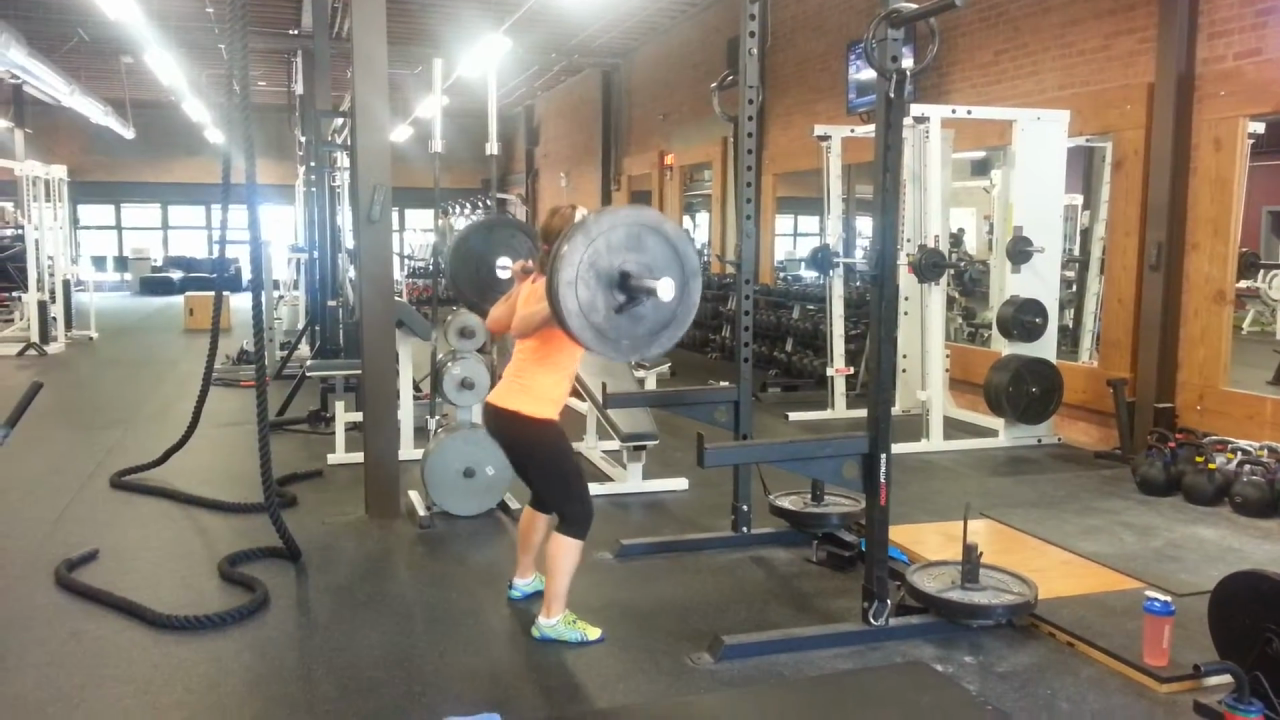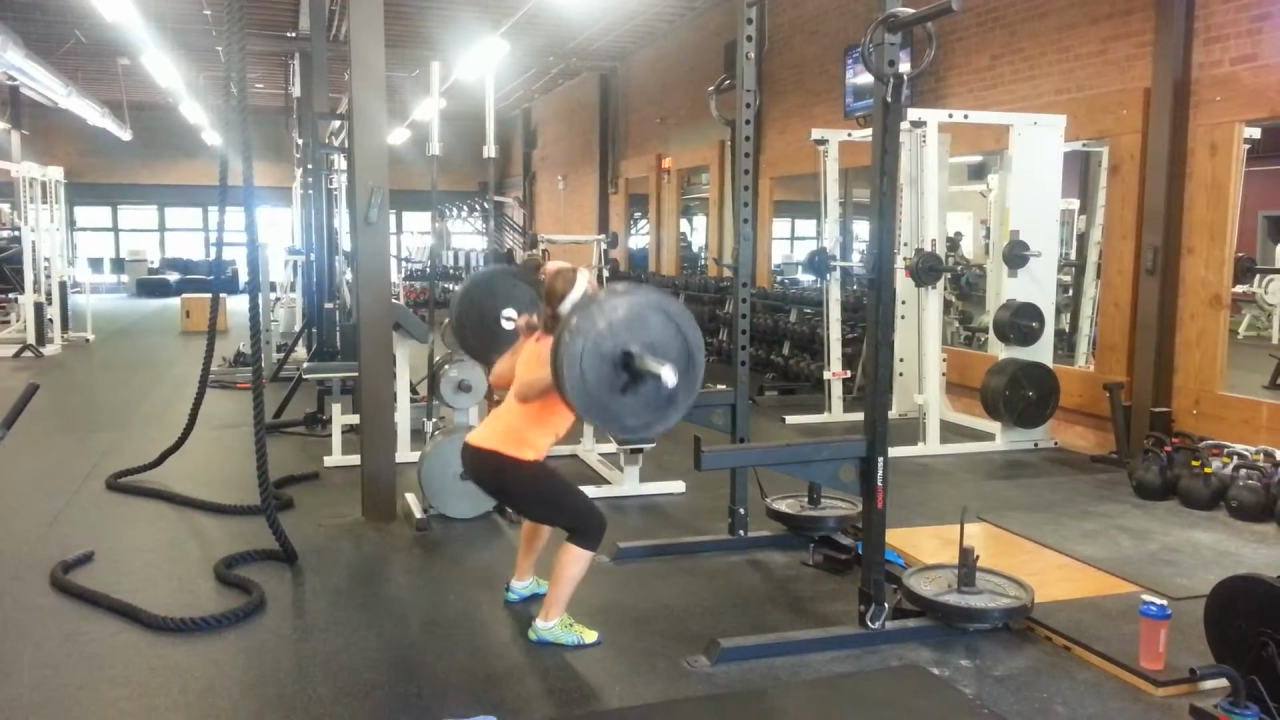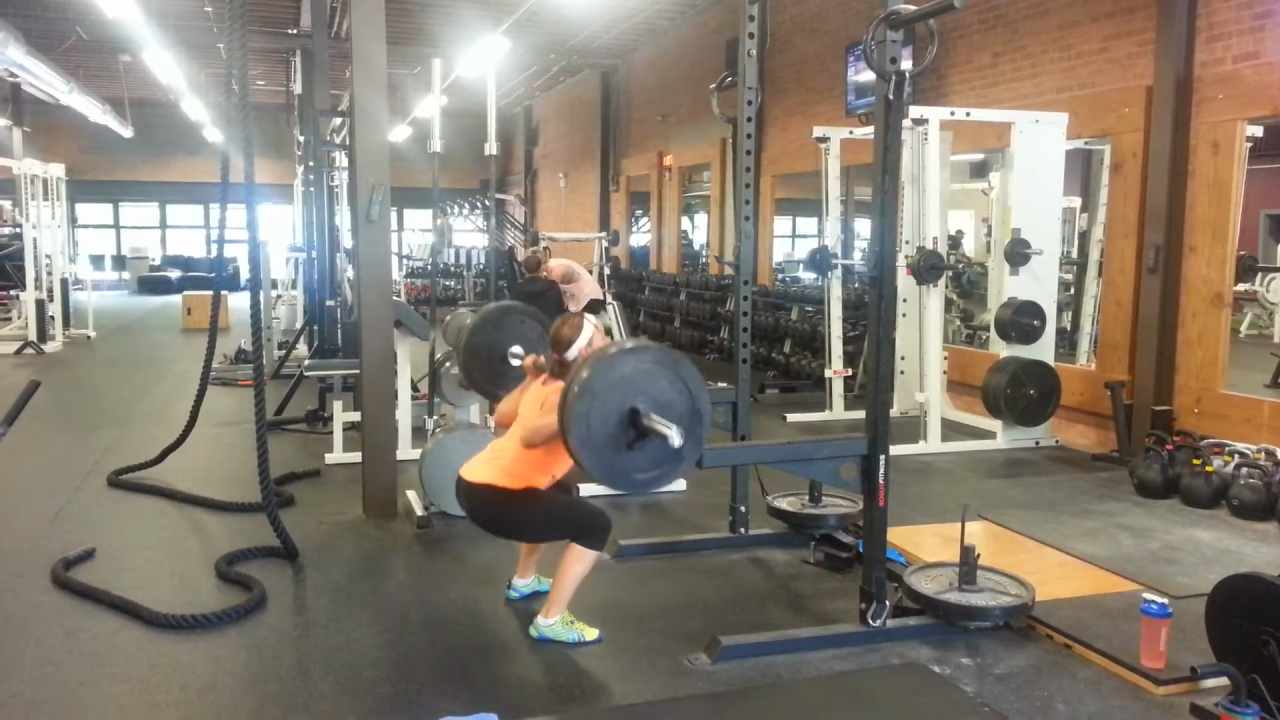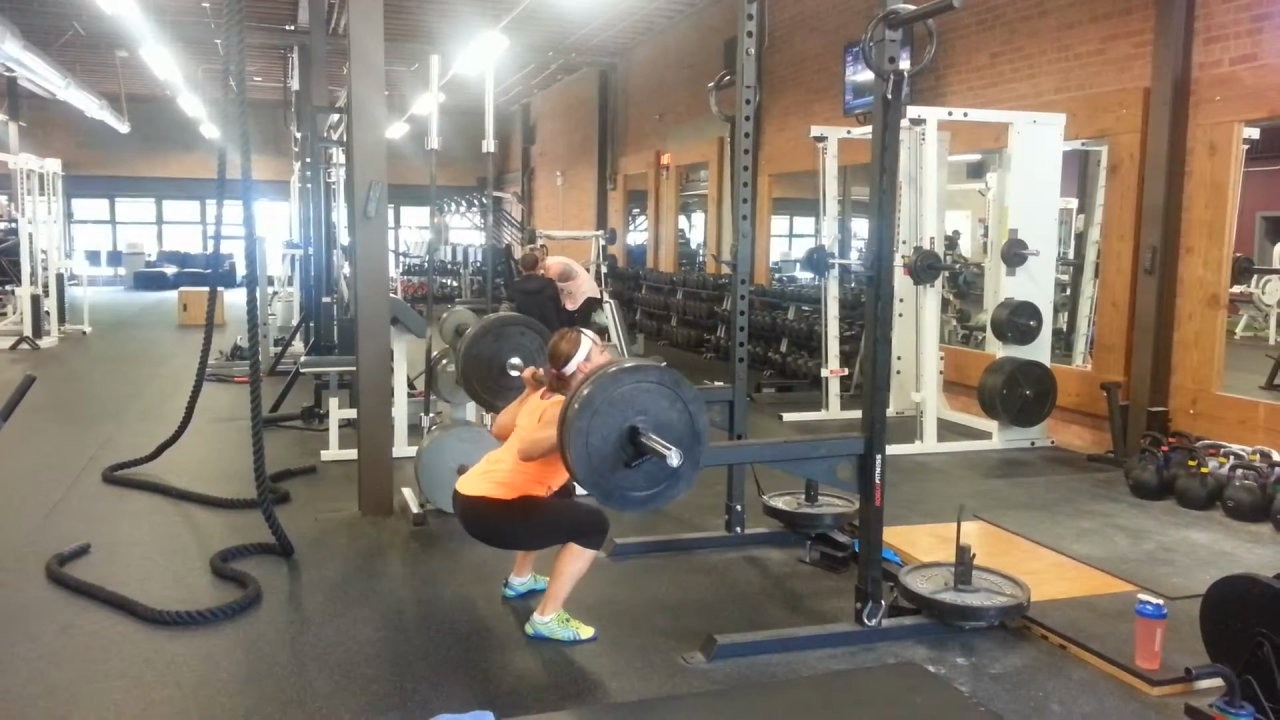
dt=0.3s
person 1, frame 1
left shoulder: (536, 281)
left elbow: (494, 323)
right elbow: (522, 327)
left wrist: (518, 282)
left hip: (504, 408)
right hip: (529, 417)
left knee: (547, 496)
right knee: (577, 514)
left ankle: (523, 579)
right ankle: (552, 620)
person 1, frame 2
left shoulder: (541, 339)
left elbow: (497, 379)
right elbow: (525, 392)
left wrist: (523, 338)
left hip: (481, 450)
right hip: (500, 460)
left knee: (553, 494)
right knee: (589, 524)
left ankle: (521, 583)
right ankle: (549, 624)
person 1, frame 3
left shoulder: (546, 382)
left elbow: (502, 417)
right elbow: (530, 437)
left wrist: (530, 377)
left hip: (477, 482)
right hip: (491, 497)
left knee: (561, 495)
right knee: (595, 525)
left ankle: (523, 580)
right ankle: (550, 621)
person 1, frame 4
left shoulder: (546, 394)
left elbow: (499, 429)
right elbow: (528, 450)
left wrist: (528, 389)
left hip: (473, 492)
right hip: (487, 509)
left knee: (561, 496)
right knee: (593, 525)
left ankle: (519, 579)
right ankle: (546, 619)
